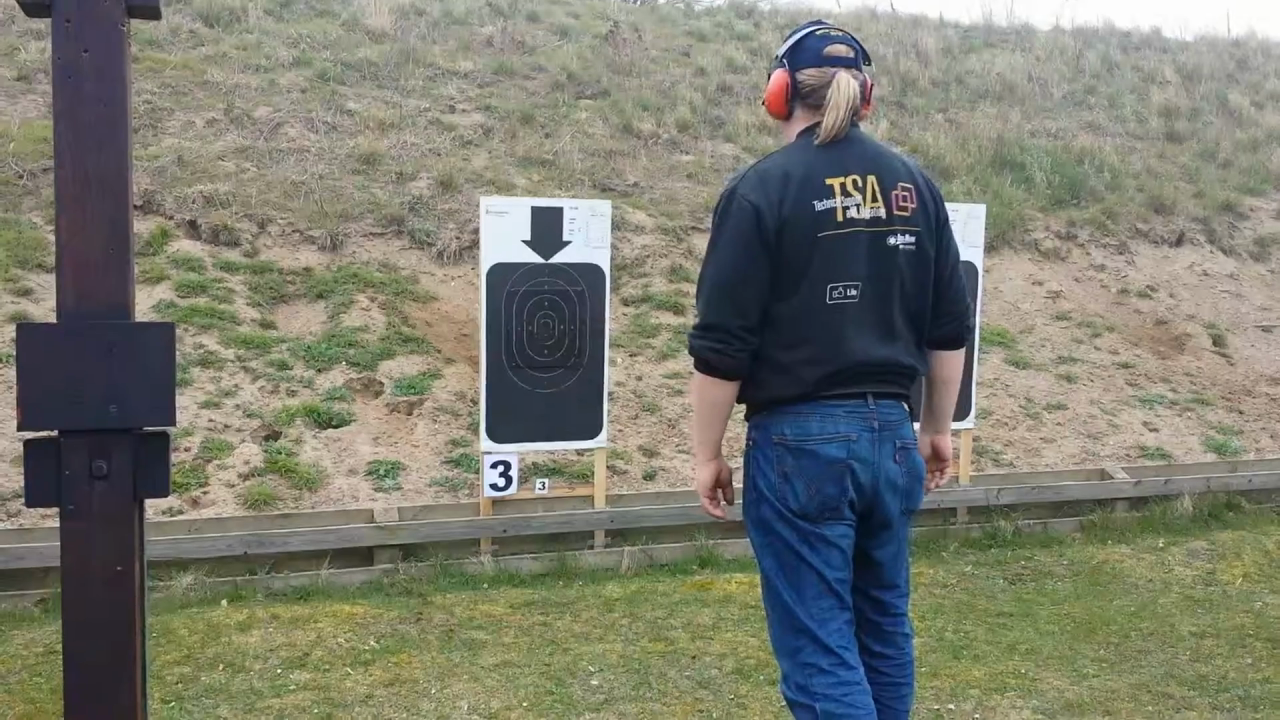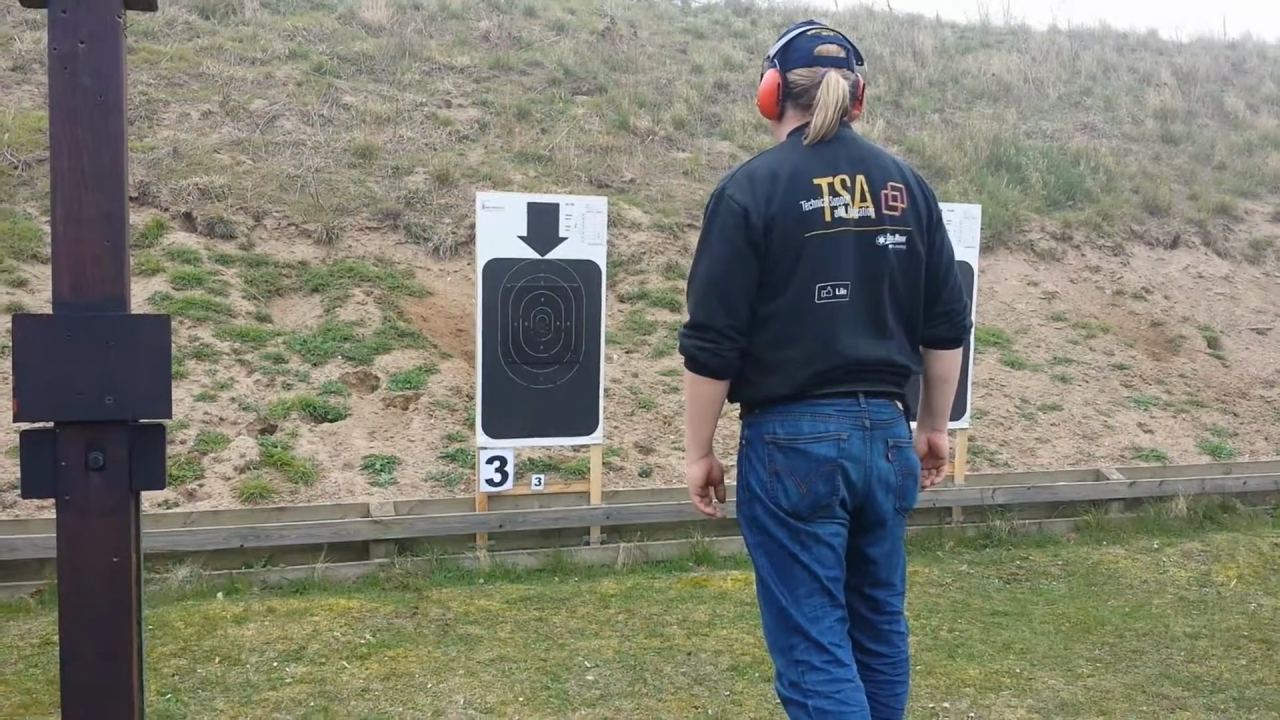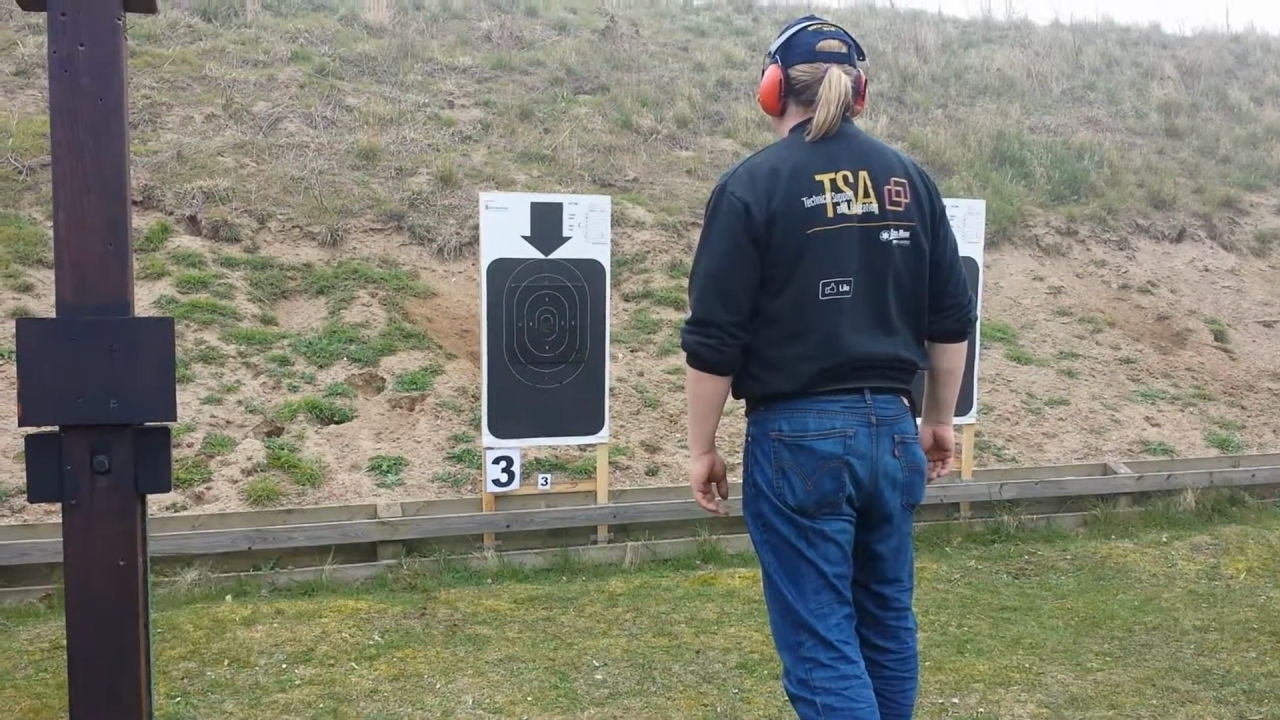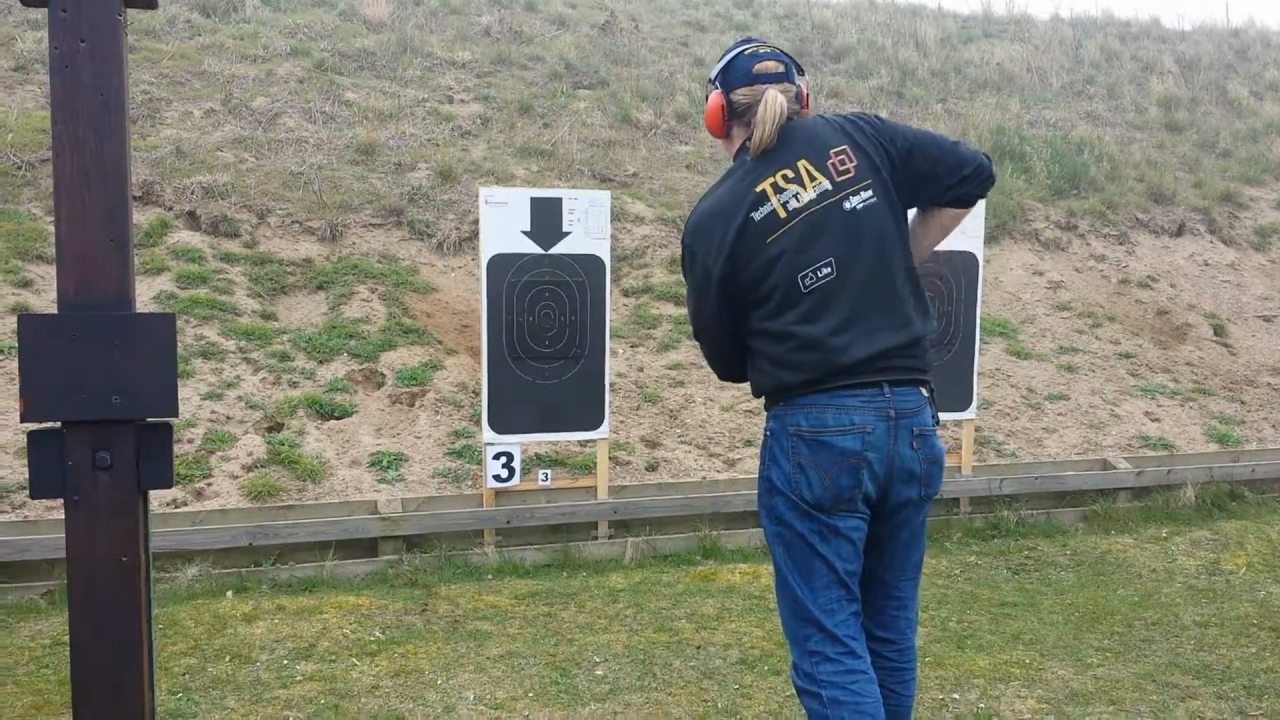
dt=1s
person 1, frame 1
left shoulder: (761, 188)
right shoulder: (913, 184)
left elbow: (722, 345)
right elbow: (949, 328)
left wrist: (707, 453)
right wrist: (936, 427)
left hip: (800, 442)
right hip: (890, 435)
left knee: (818, 647)
right knee: (884, 625)
person 1, frame 2
left shoulder: (751, 188)
right shoulder: (906, 185)
left elbow: (711, 343)
right elbow: (946, 326)
left wrist: (698, 451)
right wrist: (933, 425)
left hip: (792, 439)
right hip: (884, 433)
left knee: (812, 643)
right knee: (878, 622)
person 1, frame 3
left shoulder: (752, 184)
right shoulder: (908, 179)
left elbow: (713, 339)
right elbow: (953, 321)
left wrist: (701, 447)
right wrist: (938, 417)
left hip: (798, 438)
right hip: (892, 431)
left knee: (820, 643)
right knee: (886, 622)
person 1, frame 4
left shoulder: (714, 217)
right shoulder: (858, 138)
left elbow: (727, 359)
right elbow: (971, 174)
right wrist: (895, 263)
left hip: (815, 433)
right hip: (909, 421)
left knee: (828, 637)
right knee: (889, 623)
